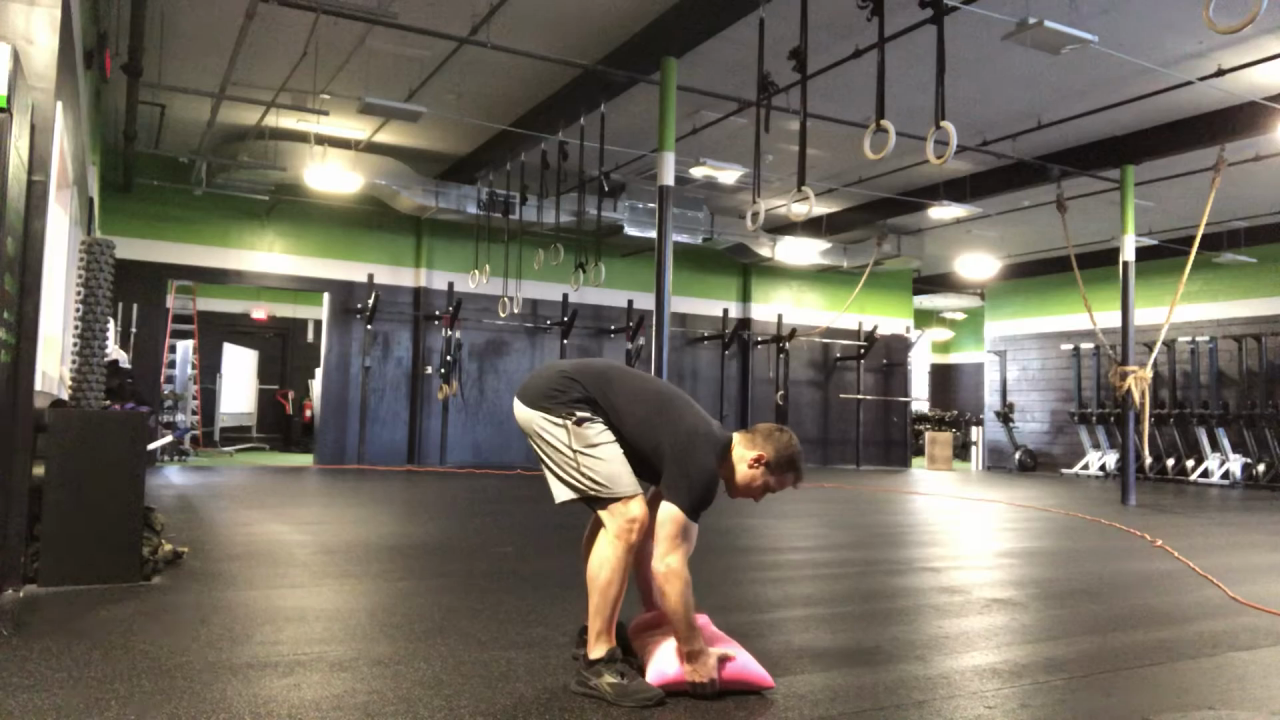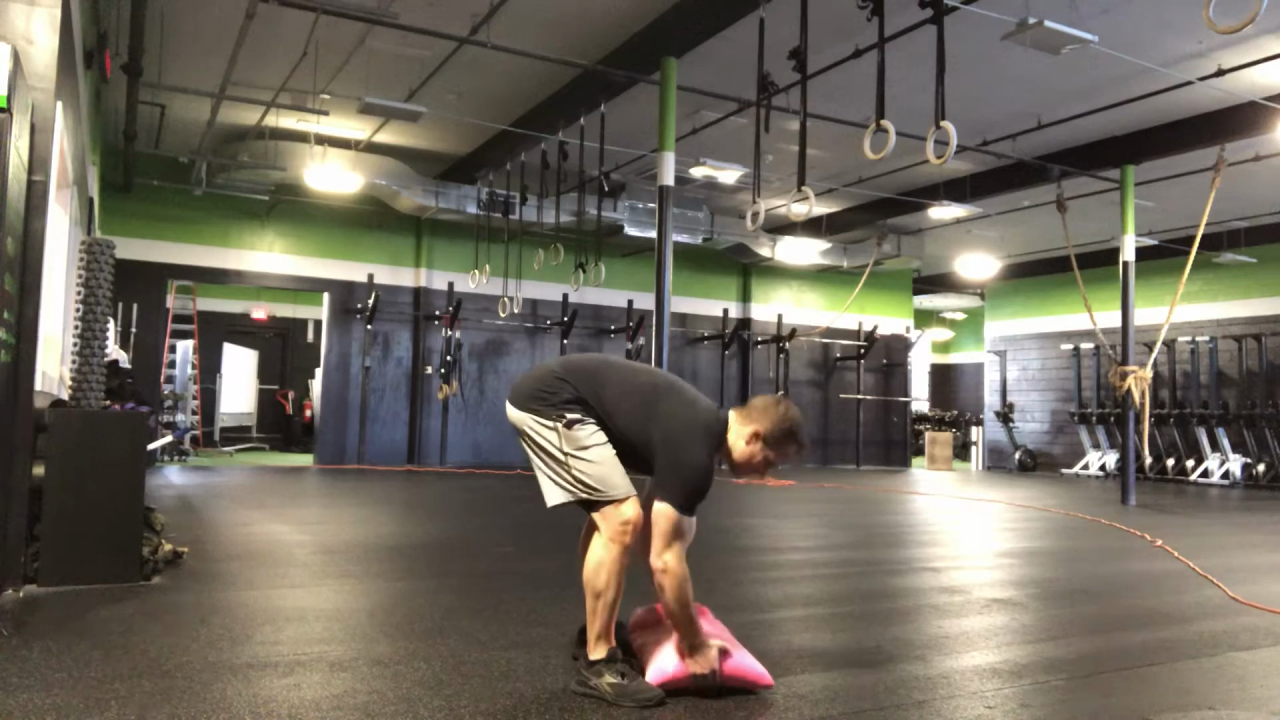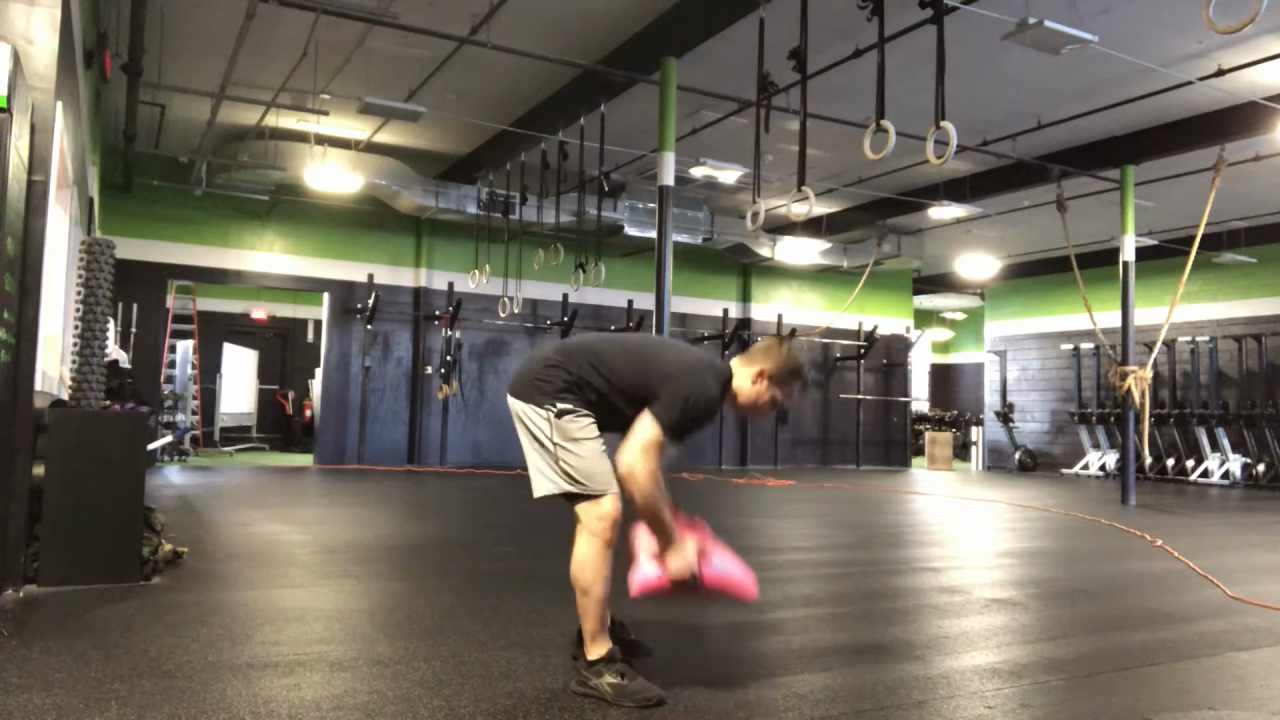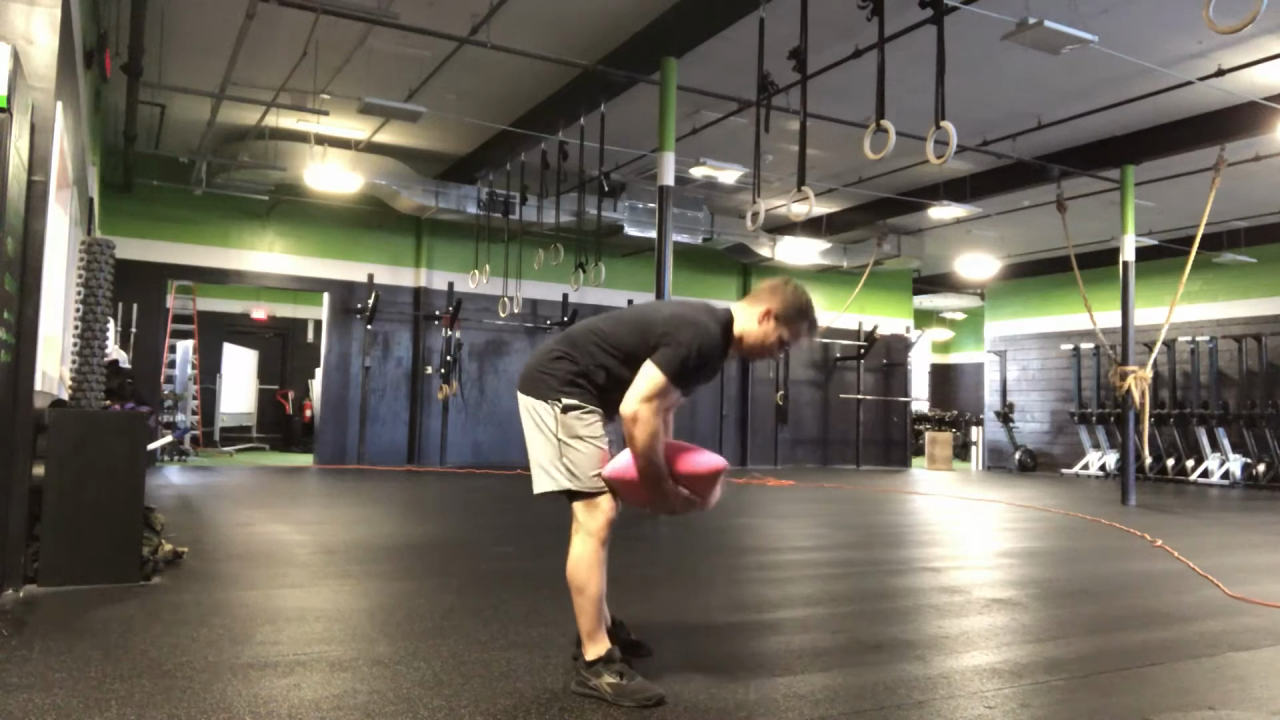
dt=0.3s
person 1, frame 1
left shoulder: (703, 445)
right shoulder: (701, 463)
left elbow: (651, 534)
right elbow: (668, 564)
left wrist: (655, 616)
right wrist: (695, 655)
left hip: (546, 395)
right hip: (556, 401)
left knee: (613, 515)
right knee: (626, 519)
left ankle: (597, 632)
right ankle: (598, 663)
person 1, frame 2
left shoulder: (702, 424)
right shoulder: (693, 449)
left elbow: (657, 526)
right elbow: (664, 559)
left wrist: (667, 611)
right wrist: (696, 647)
left hip: (542, 393)
right hip: (550, 403)
left knee: (606, 516)
right knee: (621, 521)
left ankle: (596, 634)
right ankle: (598, 665)
person 1, frame 3
left shoulder: (703, 375)
right shoulder: (701, 391)
left elbow: (642, 454)
right elbow: (632, 463)
left wrist: (667, 535)
right wrist: (673, 545)
left hip: (544, 386)
right hip: (549, 392)
left knee: (596, 511)
right knee: (602, 516)
left ankle: (598, 630)
right ankle: (597, 663)
person 1, frame 4
left shoulder: (710, 336)
right shoulder: (700, 336)
left elbow: (659, 407)
right elbow: (638, 413)
left wrist: (662, 476)
right wrist: (665, 490)
left hip: (569, 388)
right hip: (559, 386)
left knee: (598, 511)
right knee: (595, 515)
left ankle: (599, 628)
right ankle: (596, 664)
